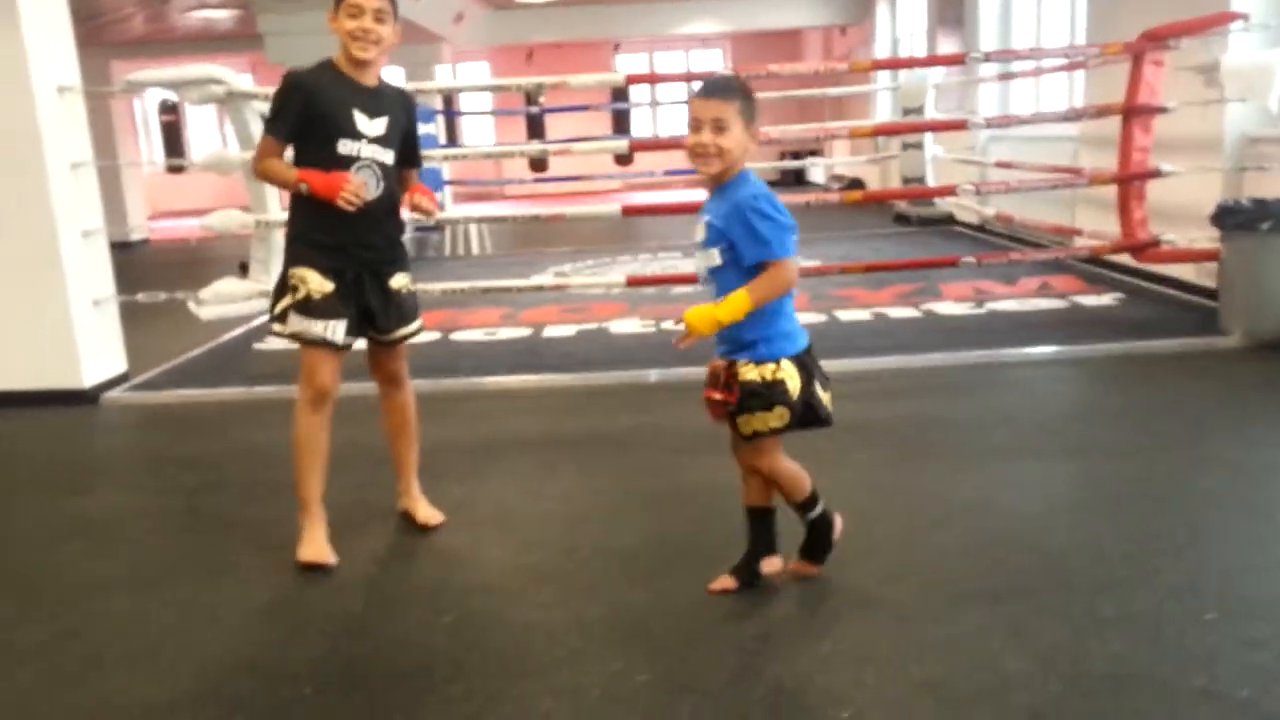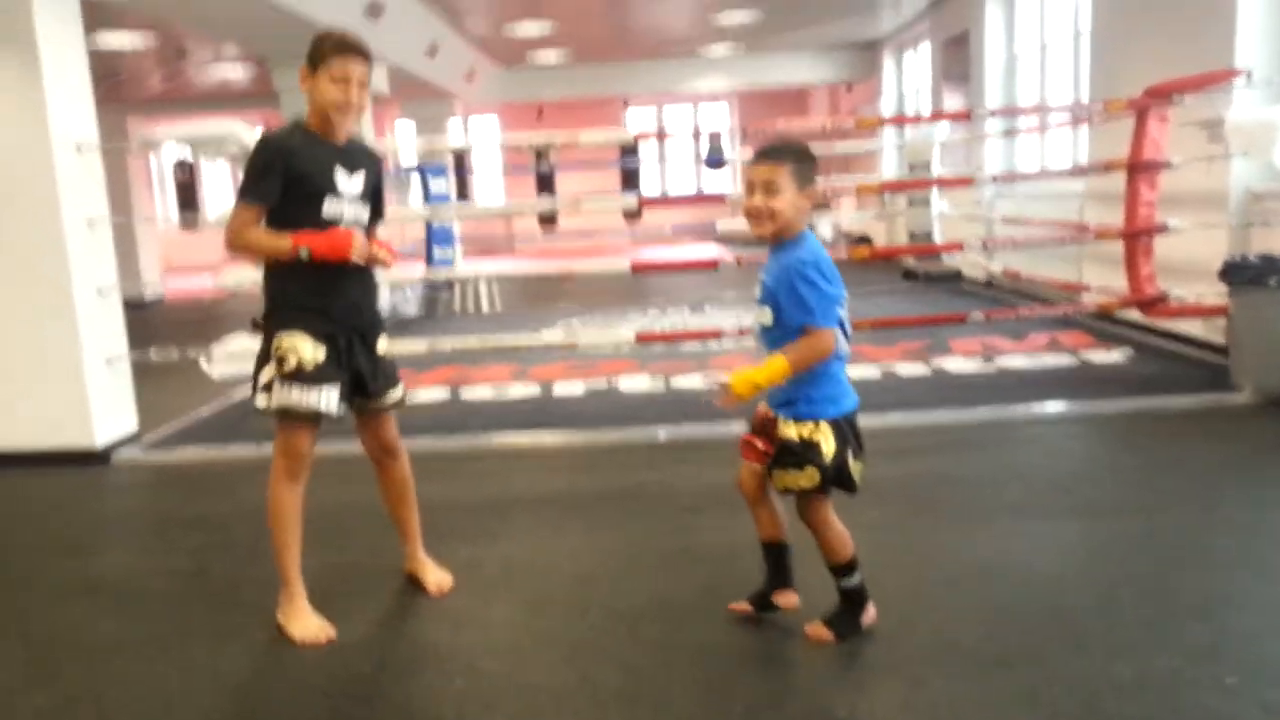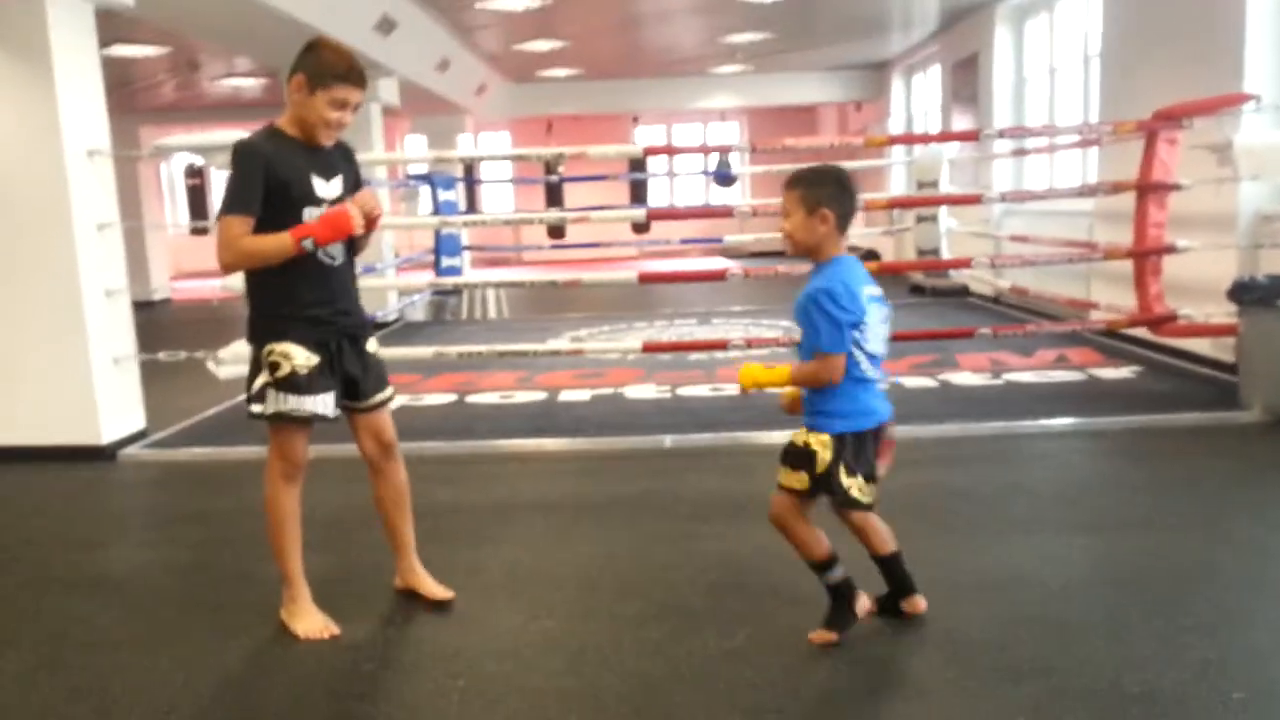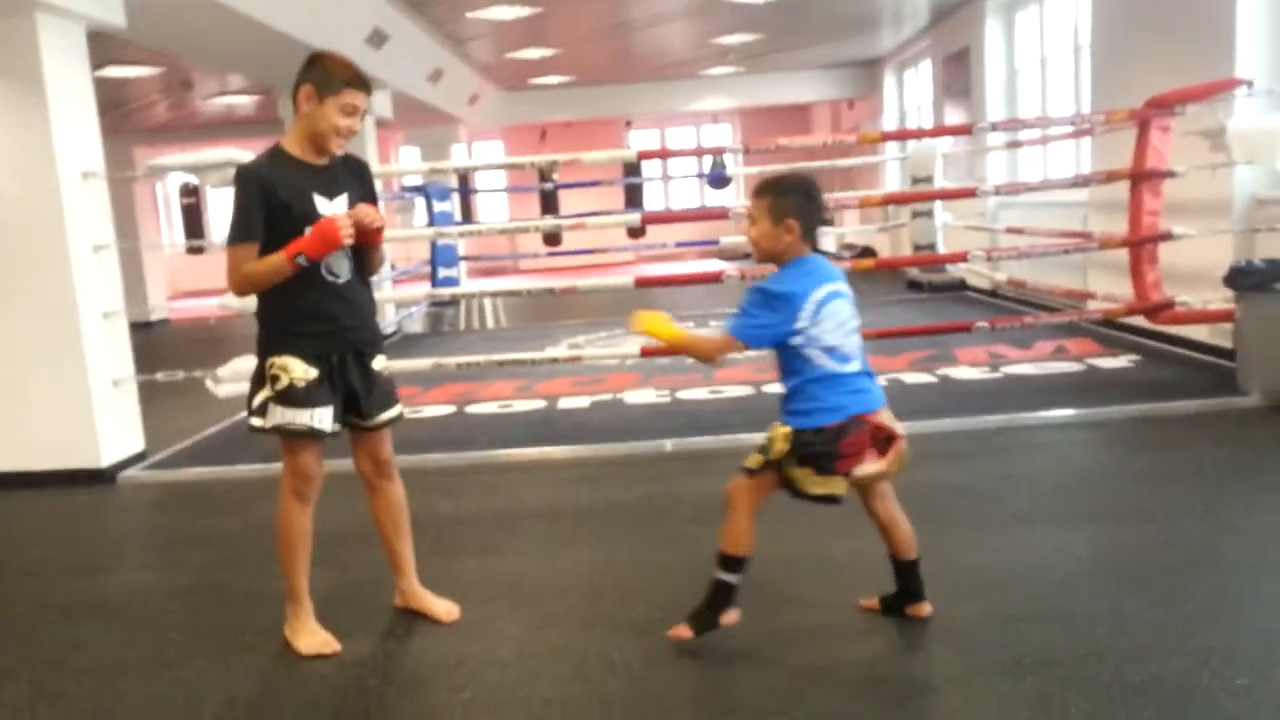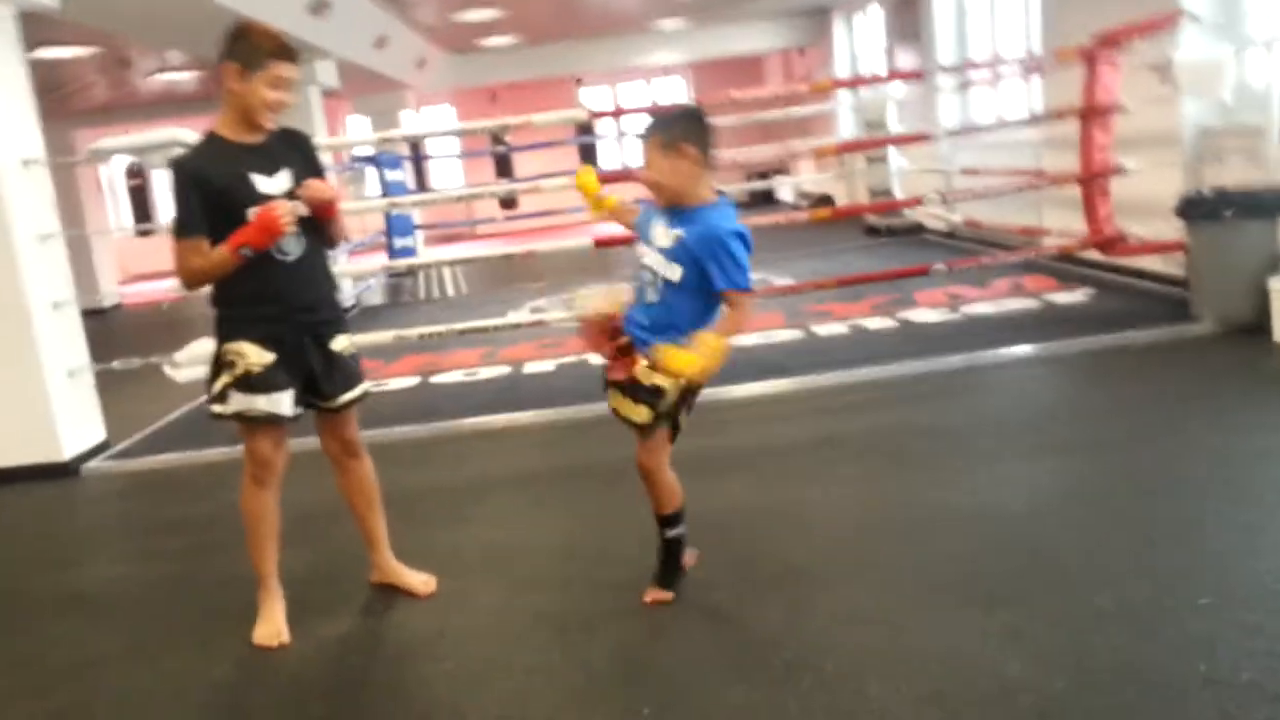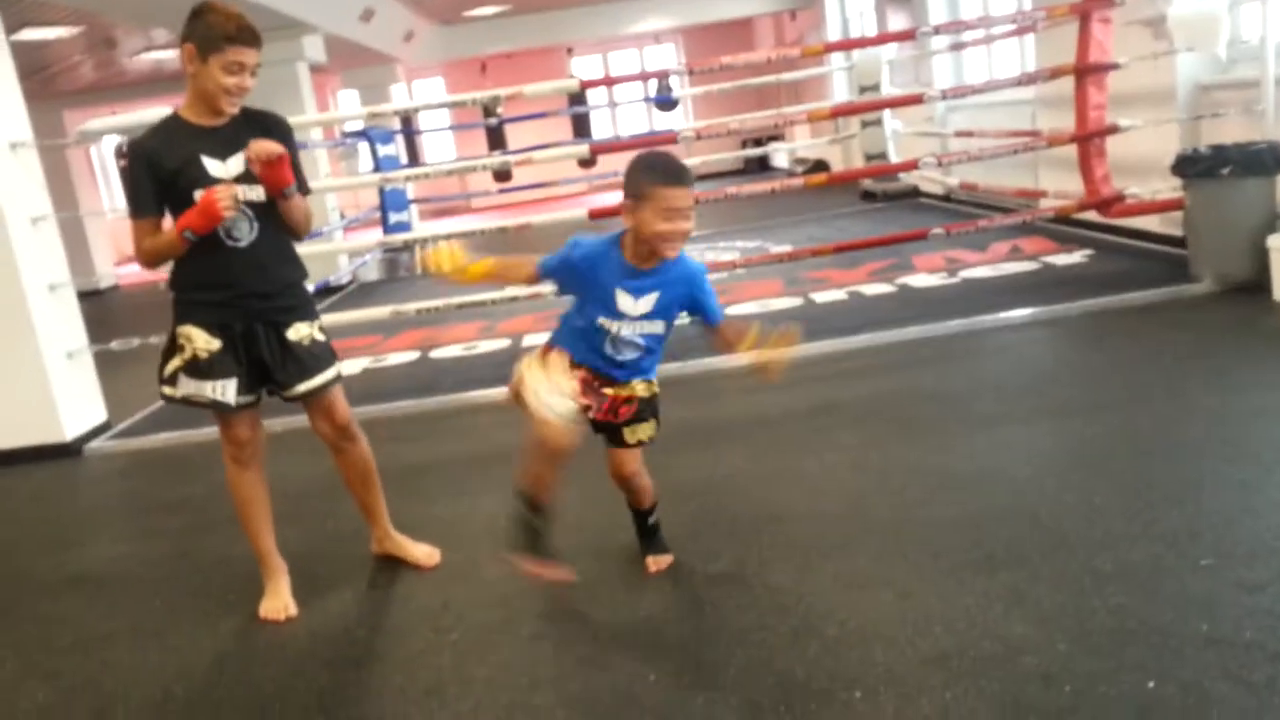
dt=0.3s
person 1, frame 1
left shoulder: (401, 103)
right shoulder: (305, 86)
right elbow: (264, 163)
left wrist: (420, 196)
right wrist: (319, 182)
left hip: (383, 256)
right hip: (319, 257)
left knee: (394, 374)
right knee: (318, 385)
left ankle: (410, 490)
right ankle: (312, 520)
person 1, frame 2
left shoulder: (367, 159)
right shoulder: (281, 148)
right elbow: (239, 236)
left wrist: (379, 250)
right wrist: (313, 244)
left hip: (360, 321)
right hip: (301, 325)
left knee: (386, 443)
right knee: (294, 453)
left ankle: (416, 553)
right ankle: (291, 598)
person 1, frame 3
left shoulder: (342, 157)
right shoulder: (257, 155)
right elbow: (231, 253)
left wrist: (365, 222)
right wrist: (313, 231)
left hip: (347, 323)
right hip: (288, 331)
left knee: (382, 444)
right knee: (289, 458)
left ankle: (408, 567)
right ankle: (295, 596)
person 1, frame 4
left shoulder: (355, 172)
right shoulder: (261, 178)
right elbow: (240, 278)
left wrist: (372, 235)
right wrist: (306, 247)
left hip: (359, 340)
right hip: (297, 349)
left knee: (380, 463)
right knee: (303, 475)
left ankle: (408, 585)
right ankle: (299, 613)
person 1, frame 5
left shoulder: (298, 147)
right shoulder: (197, 168)
left elbow: (334, 239)
right elbow: (190, 271)
left wrist: (326, 209)
right wrist: (250, 238)
left hip: (320, 321)
right hip: (254, 335)
left knee: (347, 443)
right knee: (264, 460)
left ankle: (383, 560)
right ankle: (269, 597)
person 1, frame 6
left shoulder: (269, 129)
right shoulder: (152, 149)
left elbow: (301, 226)
right elbow: (147, 252)
left wrist: (279, 180)
right wrist: (194, 222)
left hip: (285, 307)
right hip: (213, 320)
left knee: (338, 424)
right knee: (241, 442)
left ankle: (385, 533)
right ankle: (273, 571)
person 2, frame 1
left shoulder: (751, 202)
right shoulder: (719, 198)
left elbow: (783, 275)
left wrist: (718, 315)
right wrist: (719, 324)
left hip: (769, 353)
right hip: (739, 352)
left knee: (761, 456)
right knee: (746, 454)
left ankle: (822, 529)
right ankle: (761, 554)
person 2, frame 2
left shoulder: (803, 265)
right shoulder: (783, 256)
left elbow: (823, 342)
left wrist: (756, 378)
right wrist: (765, 383)
left hip: (814, 412)
right hip: (788, 406)
left knee: (813, 509)
right knee: (751, 482)
left ankle: (856, 605)
right ankle: (779, 586)
person 2, frame 3
left shoulder: (821, 291)
right shoulder: (858, 275)
left elbow: (828, 370)
left wrist: (768, 377)
right wrist: (802, 394)
left hip: (838, 426)
right hip: (868, 416)
left knee: (785, 511)
right knee: (852, 508)
left ankle: (845, 597)
right ankle: (905, 593)
person 2, frame 4
left shoulder: (777, 292)
right shoulder: (832, 274)
left elbow: (714, 351)
left wrist: (661, 331)
left hip: (814, 424)
right hip: (867, 407)
left knee: (743, 495)
right knee: (880, 498)
left ankle: (719, 604)
right ankle: (911, 596)
person 2, frame 5
left shoulder: (722, 228)
right shoulder: (661, 208)
left elbow: (738, 307)
right elbow: (634, 222)
left wrist: (701, 350)
right wrist: (597, 196)
left hip: (669, 355)
right hip: (637, 330)
left knee: (651, 460)
right knee: (597, 325)
left ankle: (672, 558)
person 2, frame 6
left shoulder: (687, 276)
right shoulder: (588, 253)
left elbow: (724, 333)
right elbow: (527, 271)
left wrist: (762, 343)
right wrist: (468, 267)
left hip: (629, 381)
right hip: (572, 361)
left knee: (628, 470)
right knee: (555, 440)
left ankle: (649, 535)
right ankle: (532, 528)
